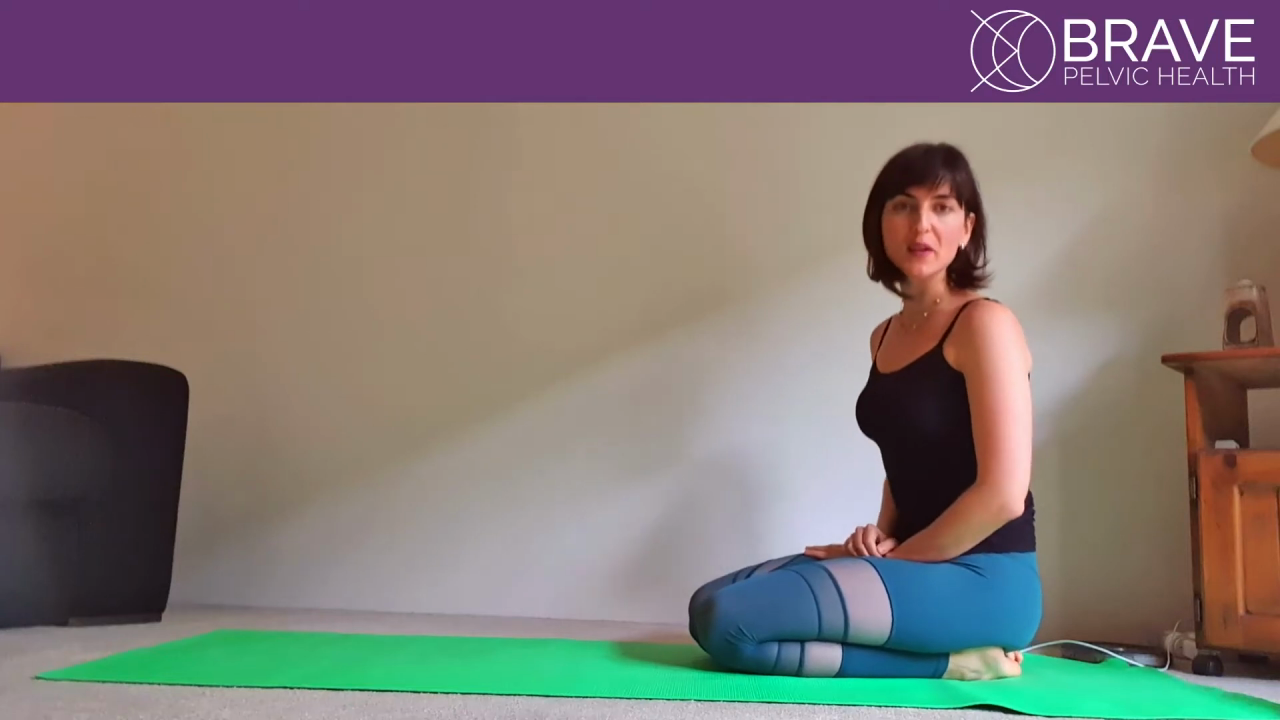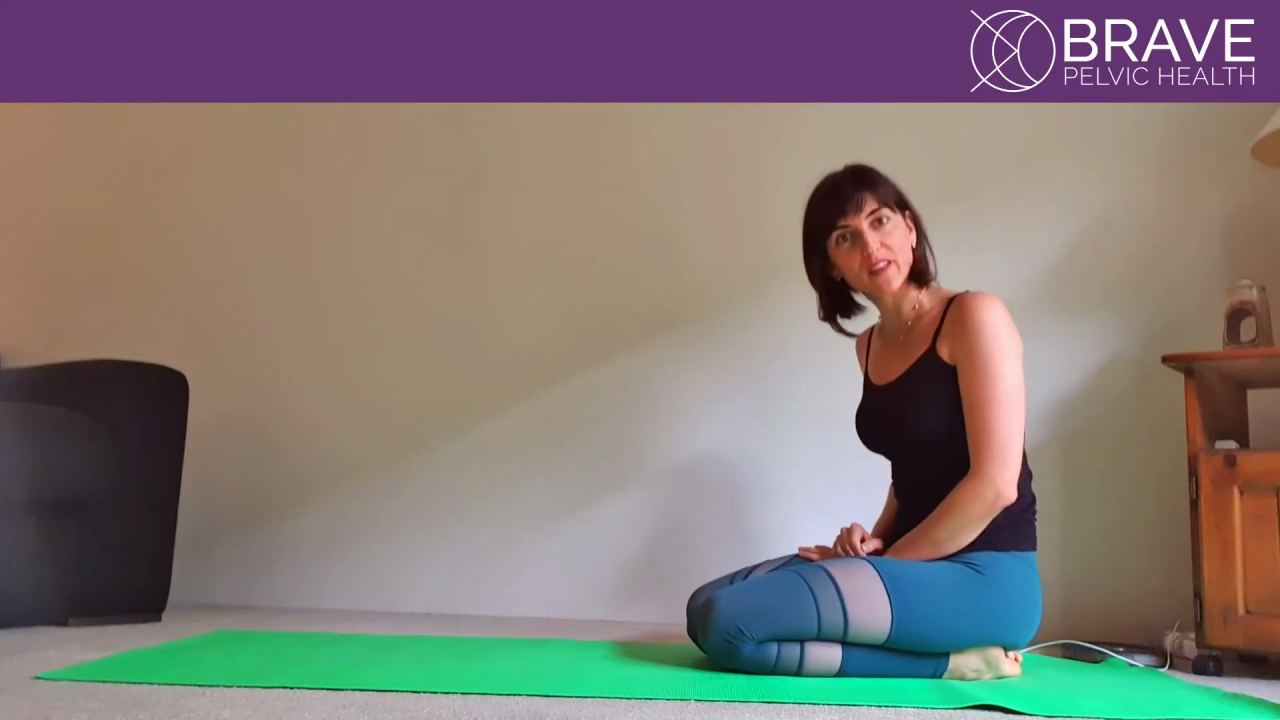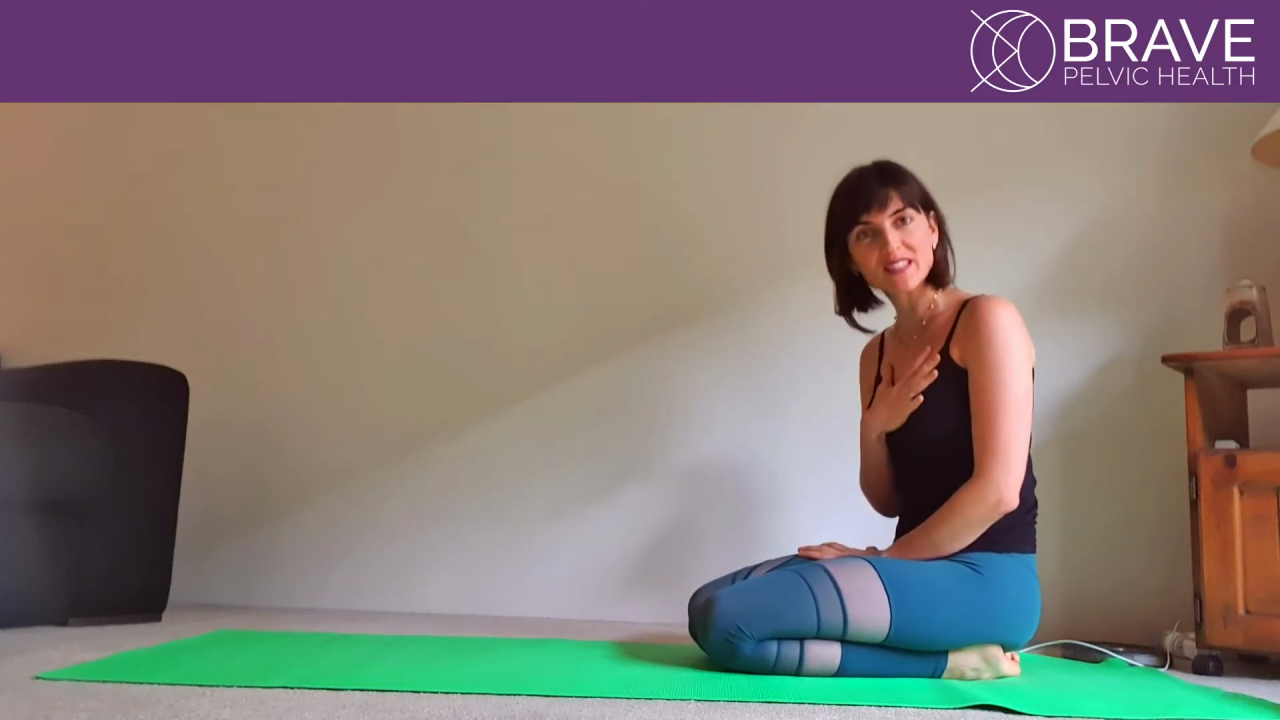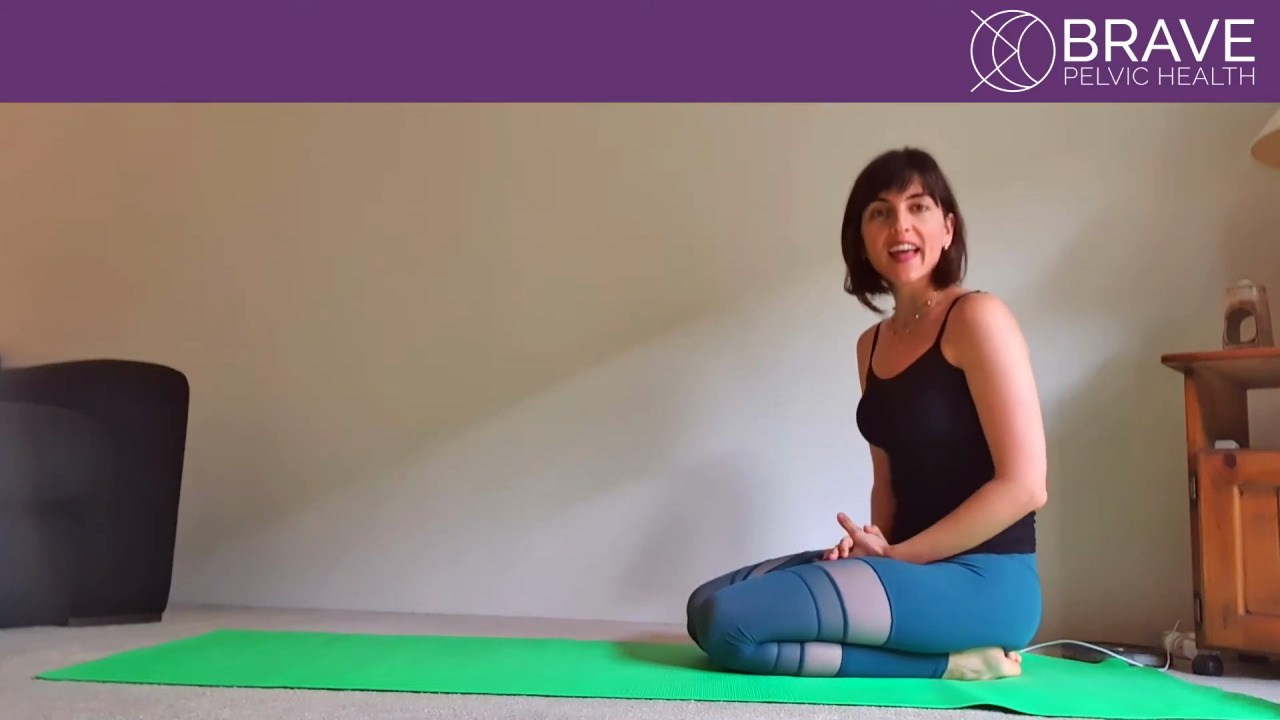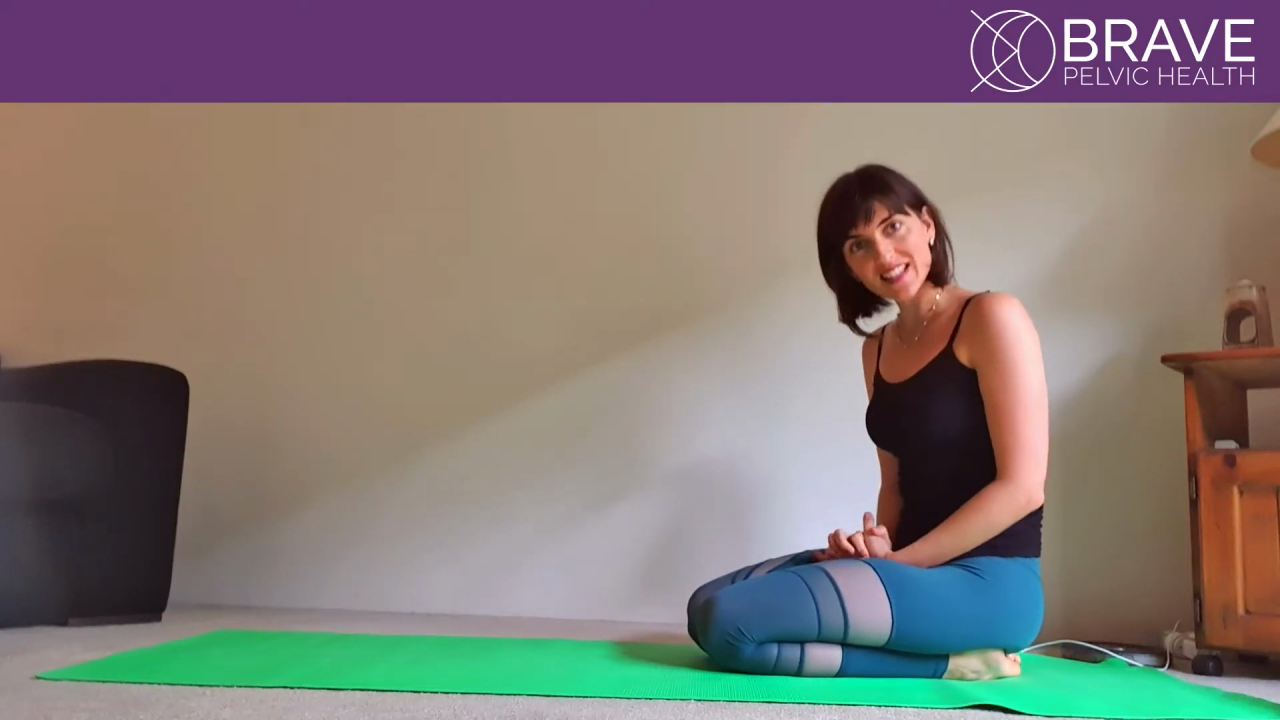
dt=1s
person 1, frame 1
left shoulder: (984, 324)
right shoulder: (885, 337)
left elbow: (1003, 494)
left wrist: (895, 558)
right wrist: (882, 539)
left hip: (983, 581)
right hip: (920, 565)
left knee: (730, 622)
right knee: (710, 608)
left ankle: (957, 658)
person 1, frame 2
left shoulder: (974, 316)
right shoulder: (870, 345)
left elbow: (994, 484)
left wrist: (889, 560)
right wrist: (876, 542)
left hip: (984, 580)
right hip: (918, 565)
left knee: (730, 622)
right knee: (707, 609)
left ankle: (955, 658)
person 1, frame 3
left shoulder: (987, 319)
right shoulder: (877, 353)
left elbow: (998, 489)
left wrist: (885, 559)
right wrist: (874, 429)
left hip: (984, 582)
right hip: (920, 570)
left knee: (731, 622)
right knee: (707, 608)
left ankle: (955, 656)
person 1, frame 4
left shoulder: (977, 318)
right shoulder: (872, 345)
left elbow: (1024, 486)
left wrist: (897, 557)
right wrist: (874, 544)
left hip: (983, 583)
right hip: (912, 567)
left knee: (732, 624)
right knee: (708, 608)
left ankle: (952, 656)
person 1, frame 5
left shoulder: (993, 317)
right shoulder: (877, 349)
left elbow: (1022, 487)
left wrist: (898, 562)
right wrist: (879, 546)
left hip: (986, 584)
right hip: (915, 567)
left knee: (731, 623)
right knee: (710, 607)
left ankle: (955, 658)
